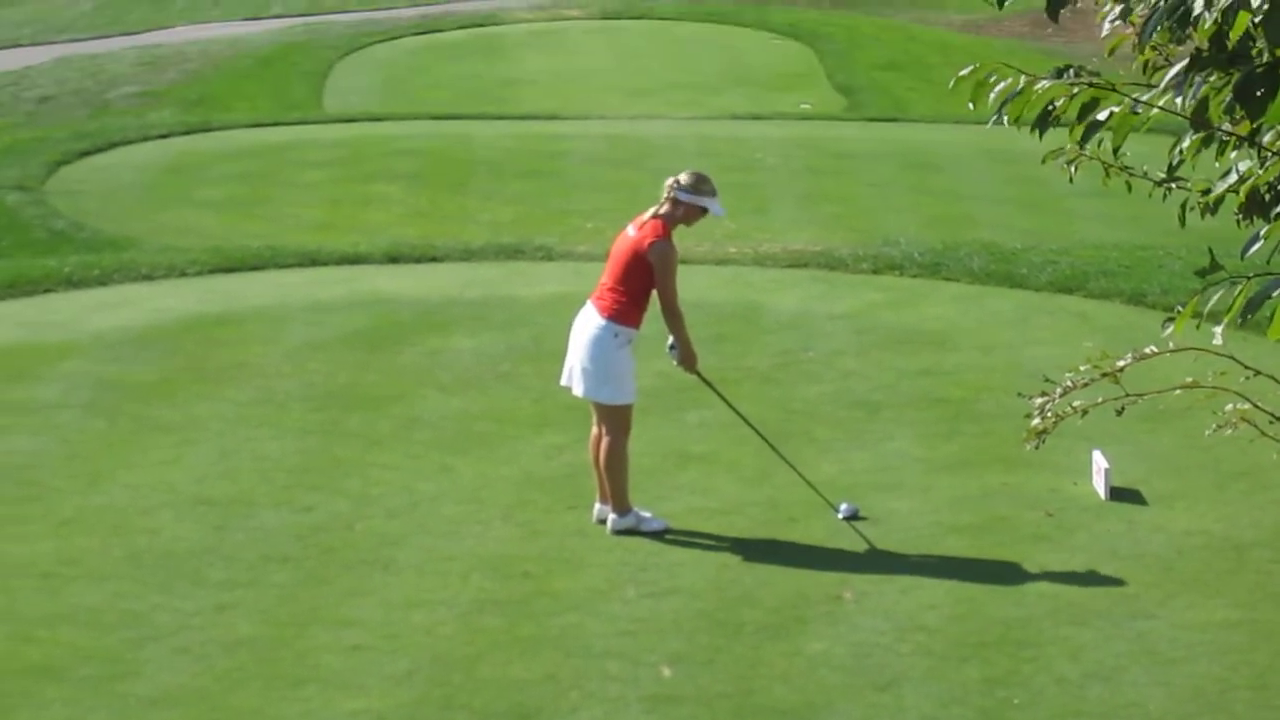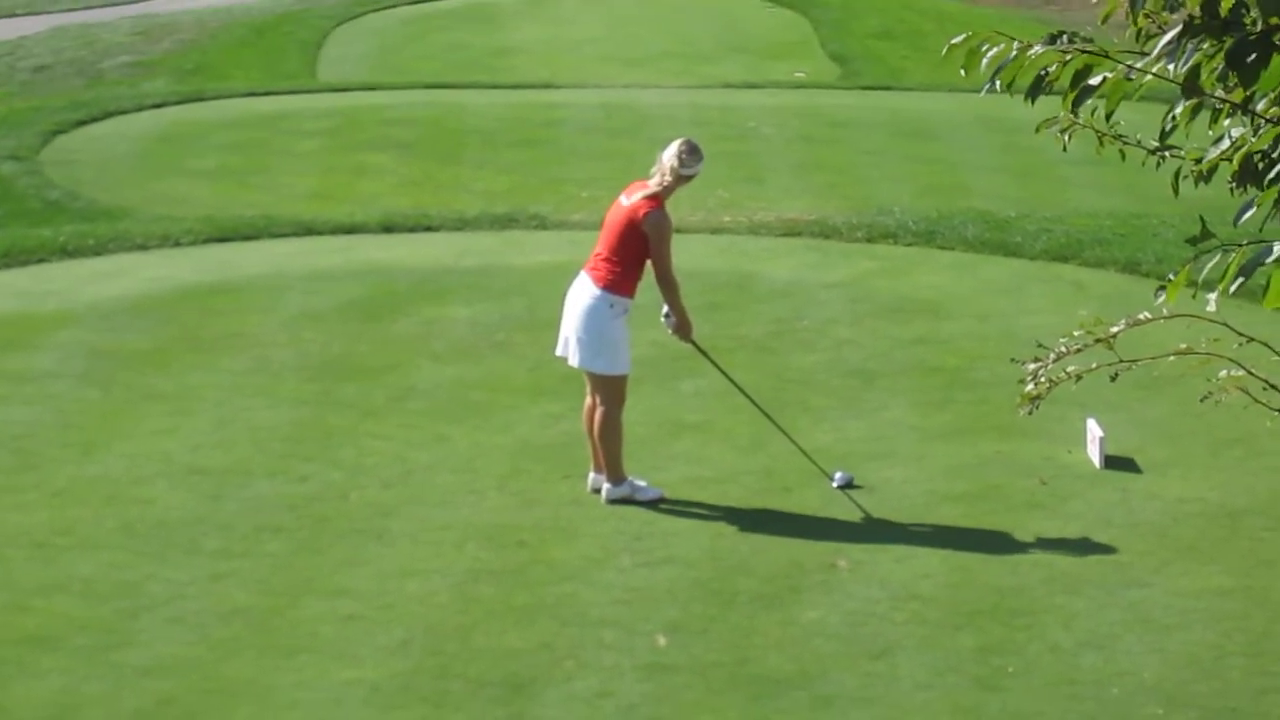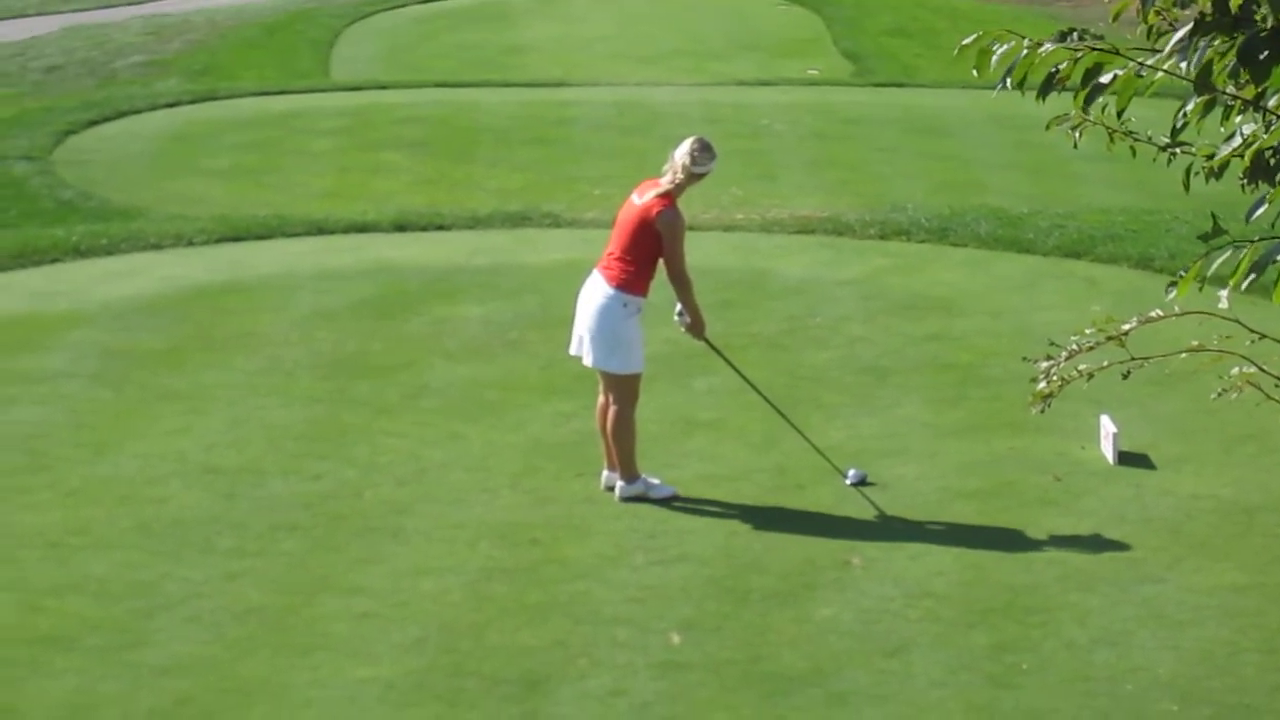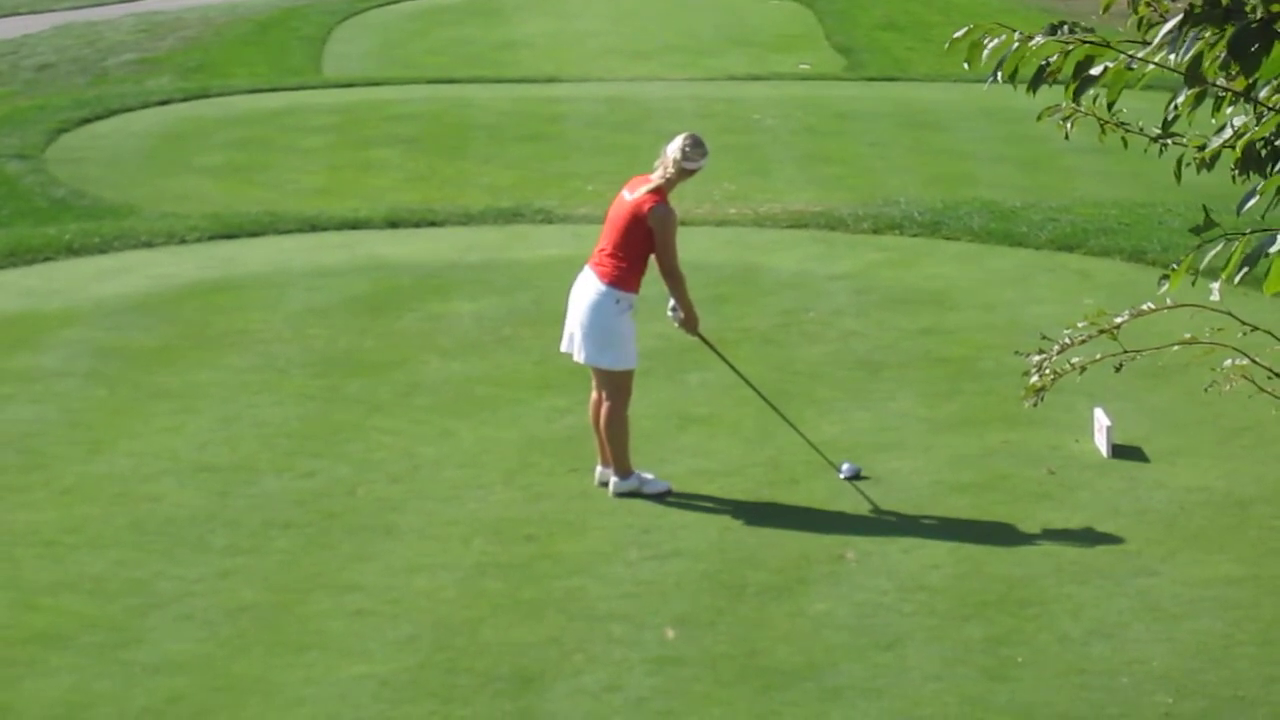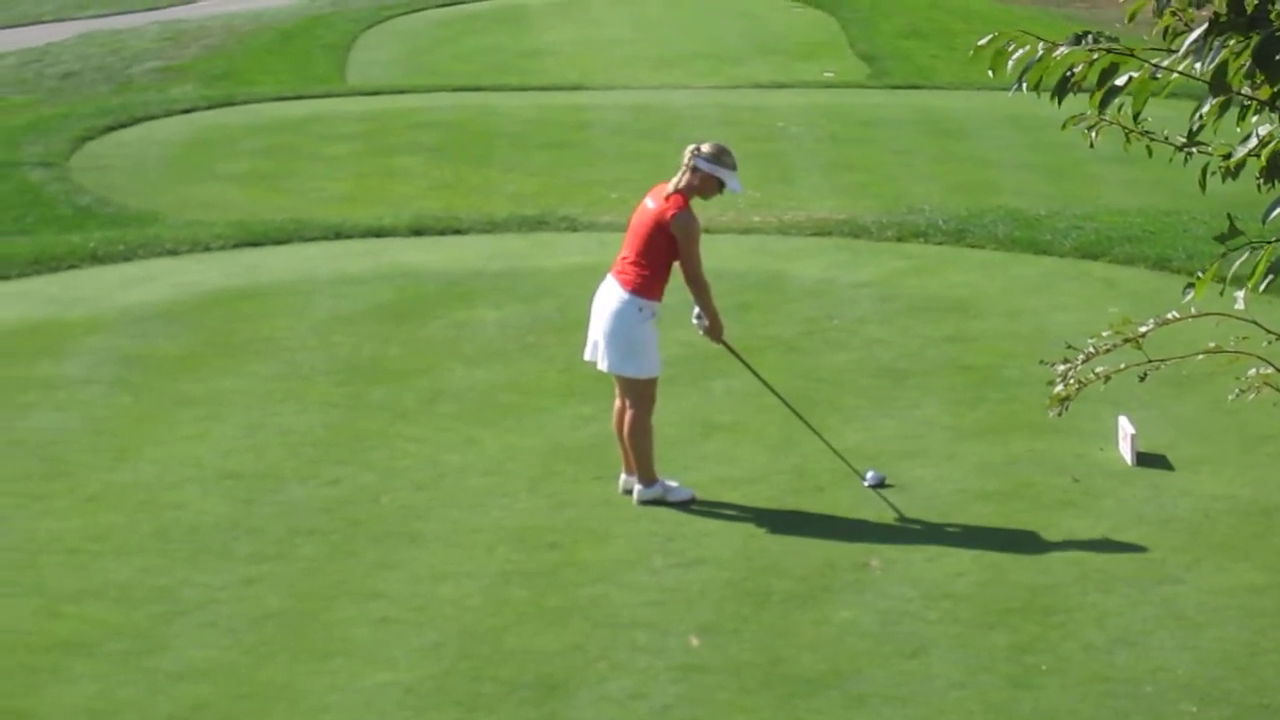
dt=0.5s
person 1, frame 1
left shoulder: (645, 221)
right shoulder: (661, 246)
right elbow: (670, 307)
left wrist: (676, 340)
right wrist: (686, 349)
left hip: (594, 323)
right hip: (609, 335)
left knee: (603, 424)
right knee: (617, 430)
left ankle: (605, 503)
right ankle: (621, 513)
person 1, frame 2
left shoulder: (636, 190)
right shoulder: (655, 216)
right elbow: (665, 276)
left wrist: (670, 309)
right wrist: (682, 319)
left hip: (587, 292)
right hip: (604, 305)
left knee: (597, 394)
right knee: (611, 400)
left ankle: (599, 472)
right ankle: (615, 482)
person 1, frame 3
left shoulder: (647, 188)
right shoulder: (668, 215)
right elbow: (678, 275)
left wrist: (684, 307)
right wrist: (695, 318)
left hip: (600, 291)
right hip: (617, 304)
left knee: (610, 393)
right knee: (625, 399)
left ankle: (613, 470)
right ankle: (629, 481)
person 1, frame 4
left shoulder: (637, 184)
right shoulder: (660, 211)
right elbow: (670, 270)
left wrist: (675, 301)
right wrist: (689, 313)
left hip: (591, 286)
right hip: (609, 300)
left knee: (603, 389)
right knee: (618, 395)
left ankle: (607, 466)
right ankle: (623, 476)
person 1, frame 5
left shoulder: (662, 191)
right shoulder: (683, 218)
right elbow: (695, 278)
left wrist: (702, 310)
right wrist: (714, 320)
left hip: (614, 295)
right hip: (632, 308)
left knee: (626, 397)
right knee: (641, 403)
left ankle: (632, 474)
right ankle: (647, 484)
